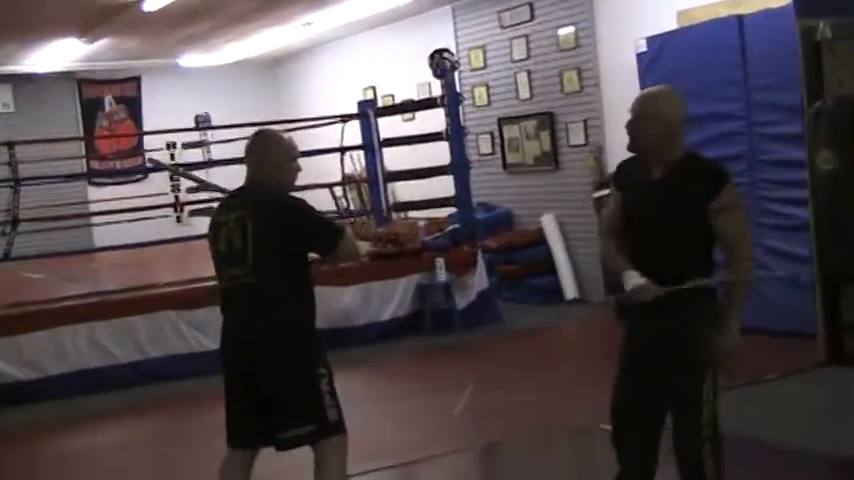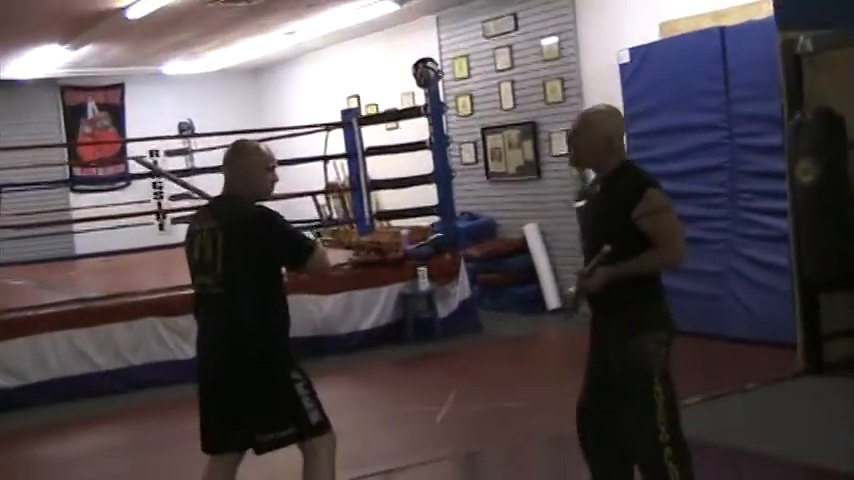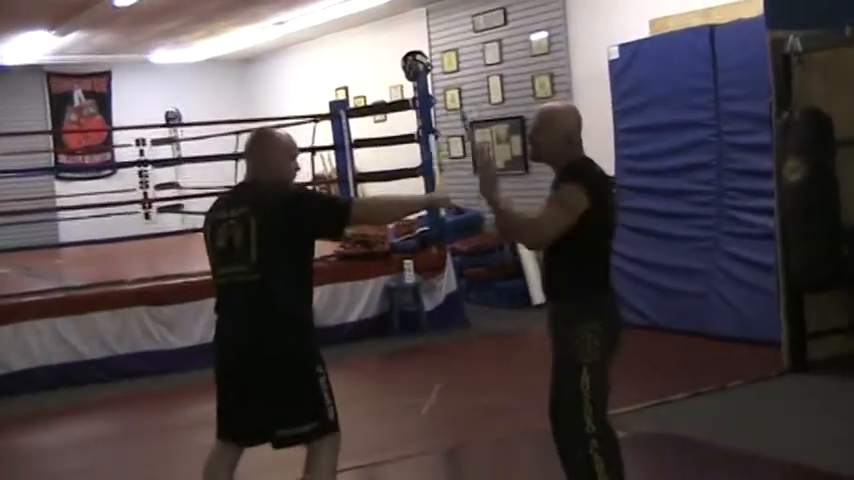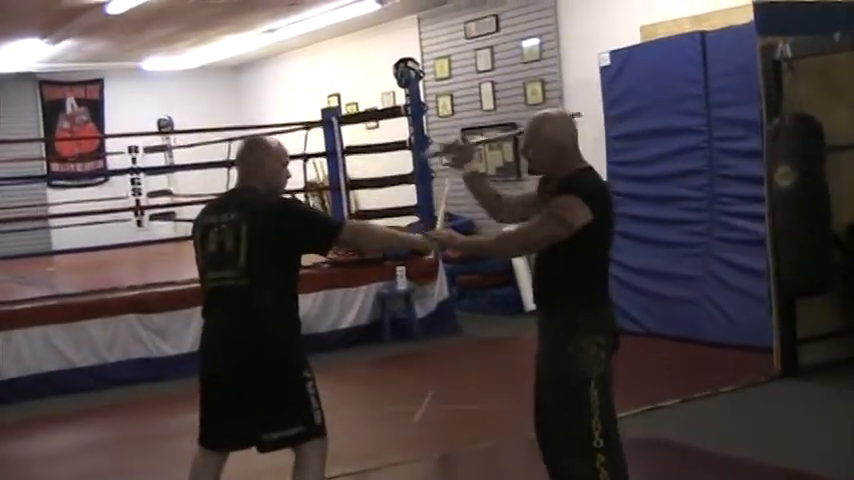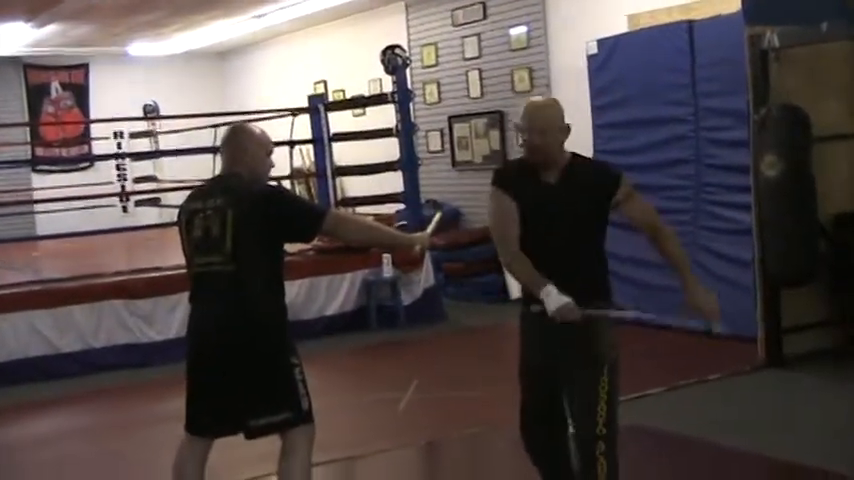
dt=0.7s
person 1, frame 1
left shoulder: (708, 179)
right shoulder: (627, 173)
left elbow: (740, 252)
right elbow: (610, 236)
left wrist: (731, 322)
right wrist: (631, 276)
left hip: (691, 320)
right hip: (641, 317)
left knee: (694, 426)
right knee: (629, 416)
person 1, frame 2
left shoulder: (638, 188)
right shoulder: (598, 186)
left elbow: (673, 251)
left wrist: (609, 274)
right wrist: (587, 279)
left hip: (641, 325)
right hip: (606, 323)
left knee: (653, 430)
right knee: (595, 419)
person 1, frame 3
left shoulder: (578, 181)
right shoulder: (577, 176)
left elbow: (535, 235)
right elbow: (552, 238)
left wrist: (491, 193)
right wrist: (507, 227)
left hip: (584, 314)
right hip: (578, 309)
left knee: (584, 420)
right knee: (568, 412)
person 1, frame 4
left shoulder: (579, 195)
right shoulder: (564, 185)
left elbow: (517, 243)
right elbow: (505, 210)
left wrist: (458, 242)
right wrist: (467, 170)
left hip: (582, 328)
right hip: (562, 323)
left knee: (591, 434)
right knee: (553, 425)
person 1, frame 5
left shoulder: (599, 177)
right shoulder: (508, 180)
left elbow: (655, 227)
right elbow: (508, 248)
left wrist: (693, 286)
right wrist: (549, 295)
left hip: (592, 315)
right hip: (539, 315)
left knee: (594, 425)
right knee: (538, 421)
person 2, frame 1
left shoulder: (222, 214)
right shoulder: (285, 208)
right elbow: (349, 250)
right wrist: (318, 238)
left hip: (240, 342)
right hip: (286, 342)
left knee: (241, 447)
right knee: (330, 439)
person 2, frame 2
left shoulder: (200, 222)
right shoulder: (257, 220)
right elbow: (320, 263)
right wrist: (291, 247)
left hip: (216, 351)
right hip: (259, 352)
left knee: (224, 452)
right knee: (318, 441)
person 2, frame 3
left shoulder: (217, 211)
right shoulder: (289, 203)
right elbow: (366, 210)
right wrist: (428, 200)
left hip: (233, 340)
right hip: (283, 340)
left knee: (230, 441)
right knee: (323, 440)
person 2, frame 4
left shoulder: (206, 217)
right shoulder: (279, 212)
right elbow: (356, 235)
right wrist: (422, 242)
left hip: (219, 344)
right hip: (270, 346)
left knee: (212, 447)
right knee: (310, 444)
person 2, frame 5
left shoulder: (192, 204)
right shoulder: (263, 198)
right elbow: (340, 225)
right wrist: (408, 239)
left hip: (206, 330)
right hip: (257, 331)
left knee: (198, 434)
right knee: (298, 430)
